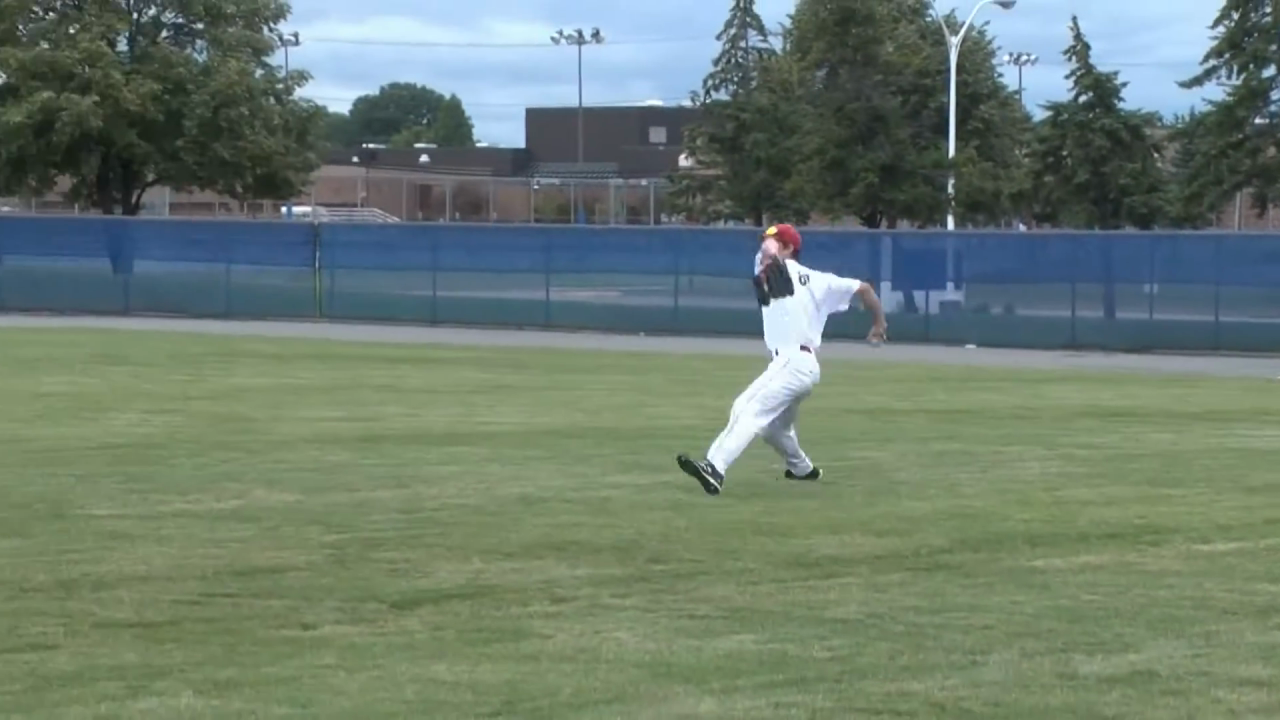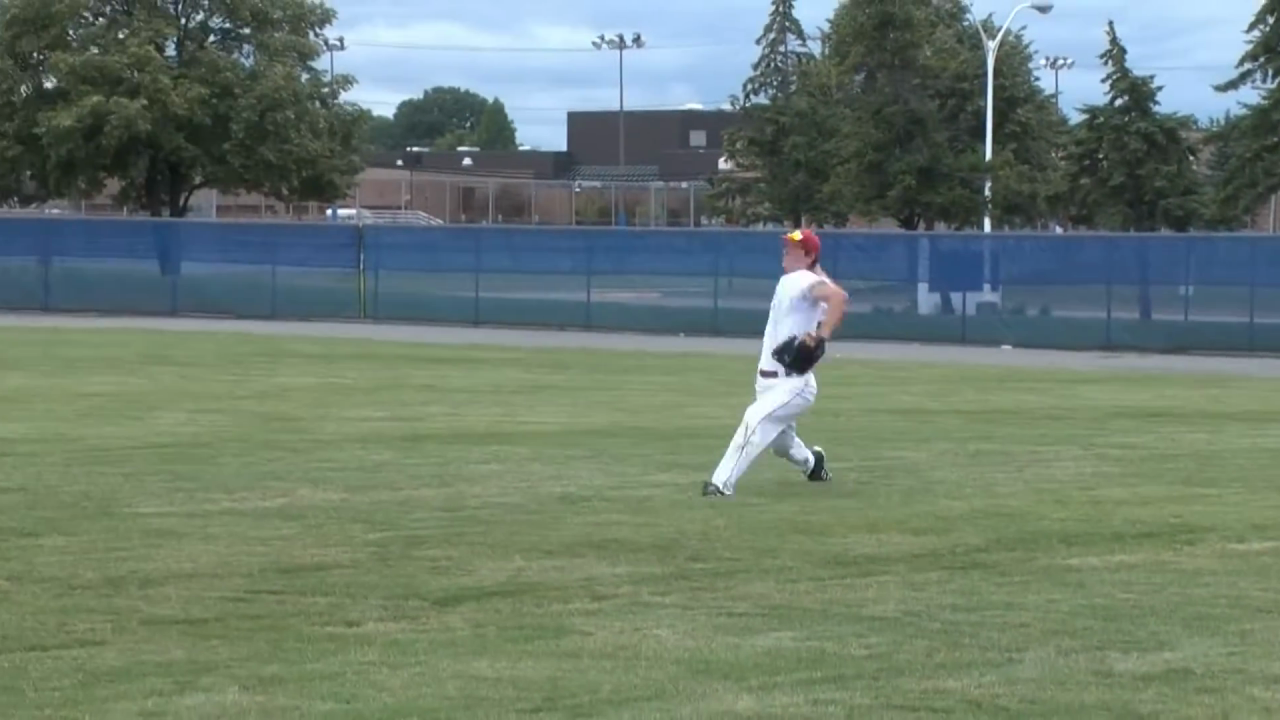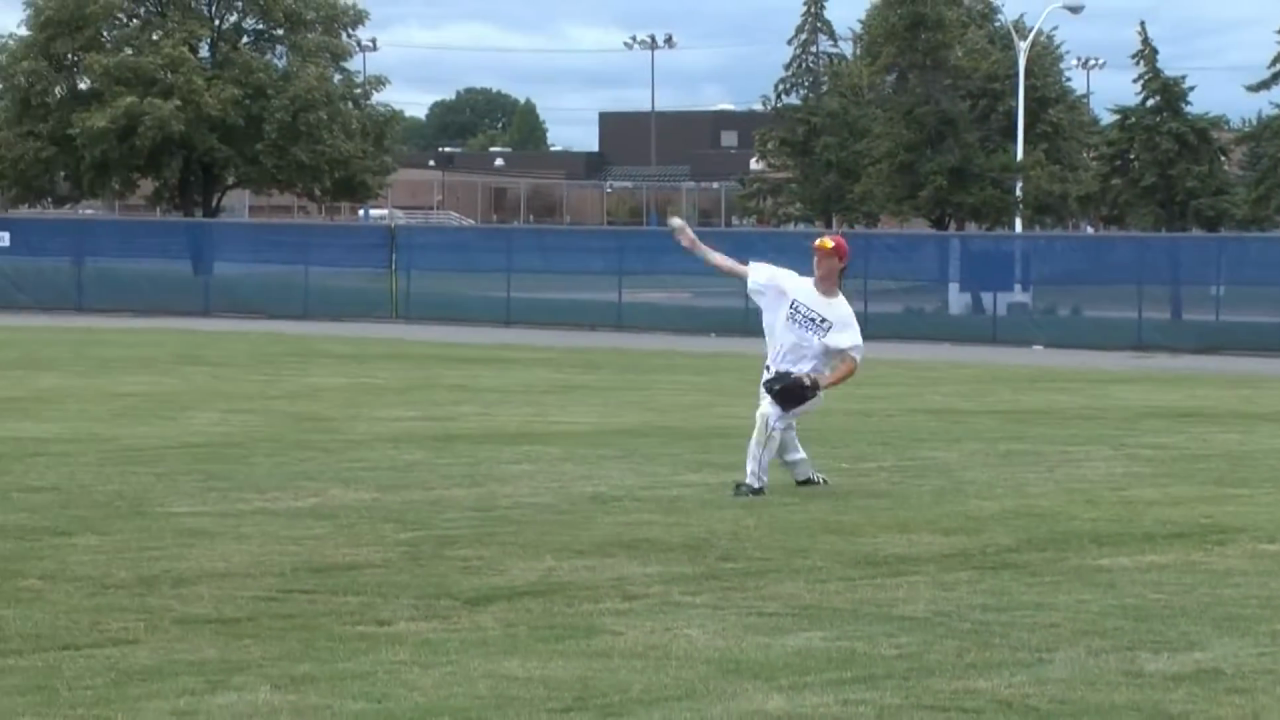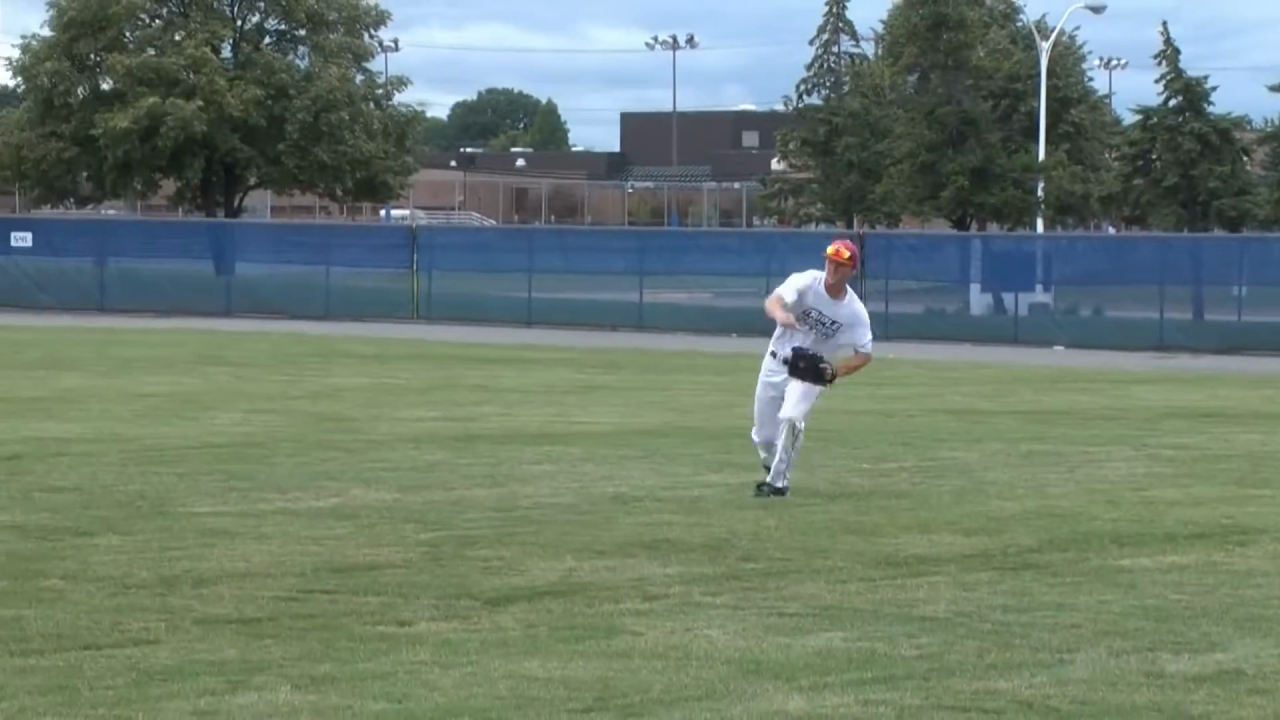
dt=0.1s
person 1, frame 1
left shoulder: (772, 271)
right shoulder: (819, 280)
left elbow: (770, 245)
right elbow: (863, 288)
right wrist: (878, 321)
left hip: (792, 364)
right hip: (800, 367)
left knee: (748, 412)
right knee: (774, 425)
left ankle: (715, 469)
right ankle: (802, 468)
person 1, frame 2
left shoulder: (797, 280)
right shoulder: (794, 280)
left elbow: (837, 295)
left wrist: (818, 336)
left hip: (794, 386)
right hip: (769, 381)
left knee: (755, 423)
right knee: (773, 435)
left ankle: (721, 484)
right ankle: (811, 462)
person 1, frame 3
left shoulder: (843, 315)
right shoulder: (785, 281)
left elbow: (851, 364)
right elbow: (739, 269)
left wrist: (819, 385)
right wrist: (697, 245)
right hip: (774, 378)
left knee: (769, 416)
right knee: (774, 429)
left ankle: (755, 481)
right ankle: (803, 472)
person 1, frame 4
left shoulder: (856, 311)
right shoulder: (805, 282)
left elbow: (863, 356)
right elbow: (772, 302)
left wrist: (830, 372)
right wrist: (781, 316)
left hip: (807, 377)
right hip: (776, 363)
left knee: (791, 419)
right knee: (762, 434)
left ankle: (777, 481)
right ankle: (772, 458)
